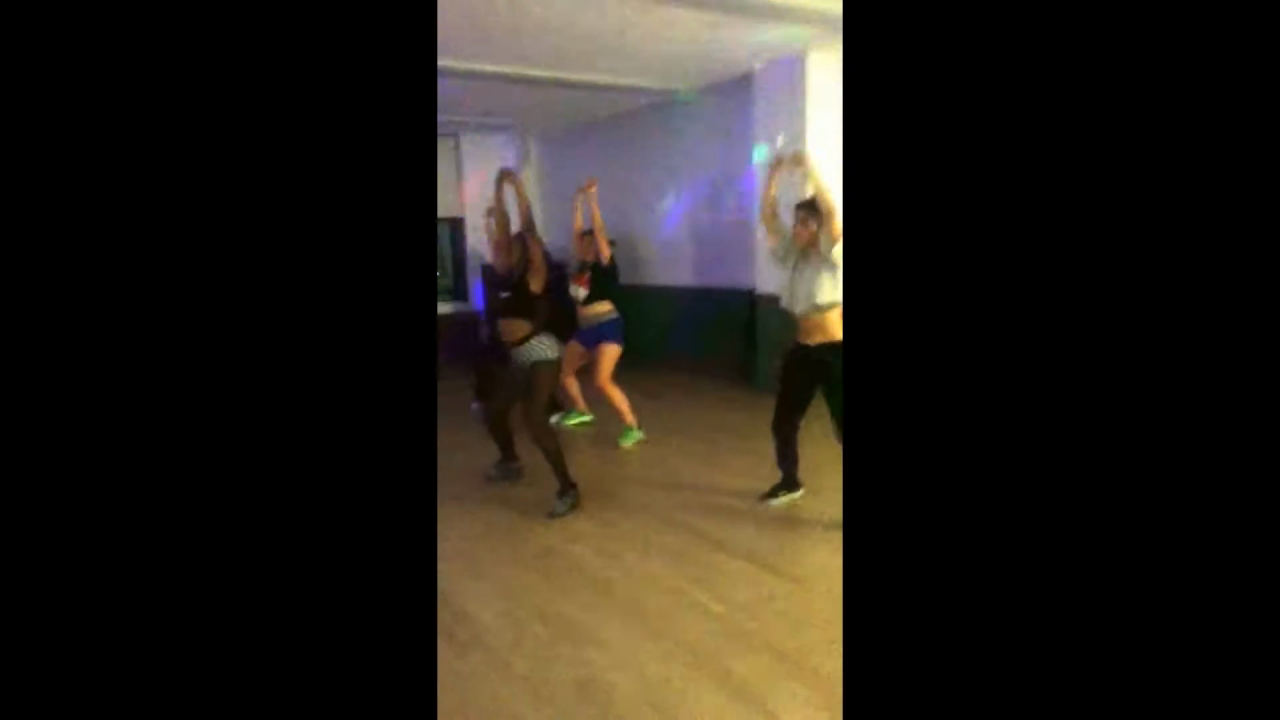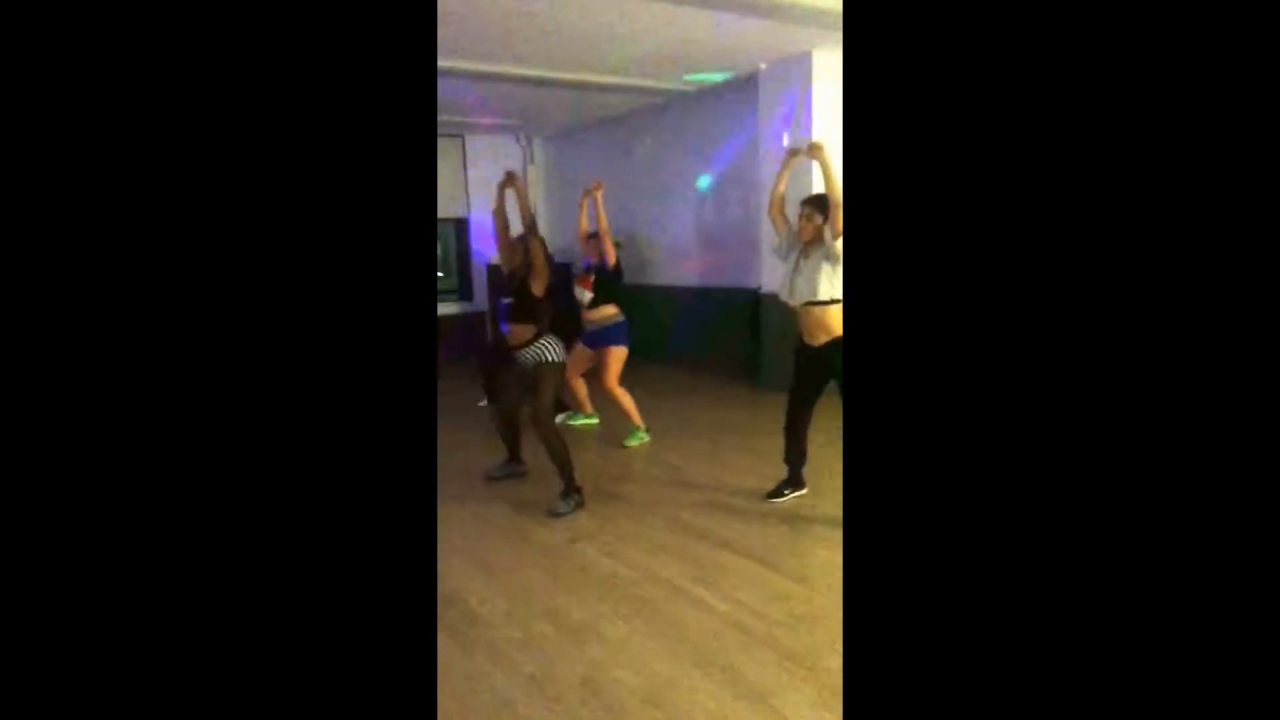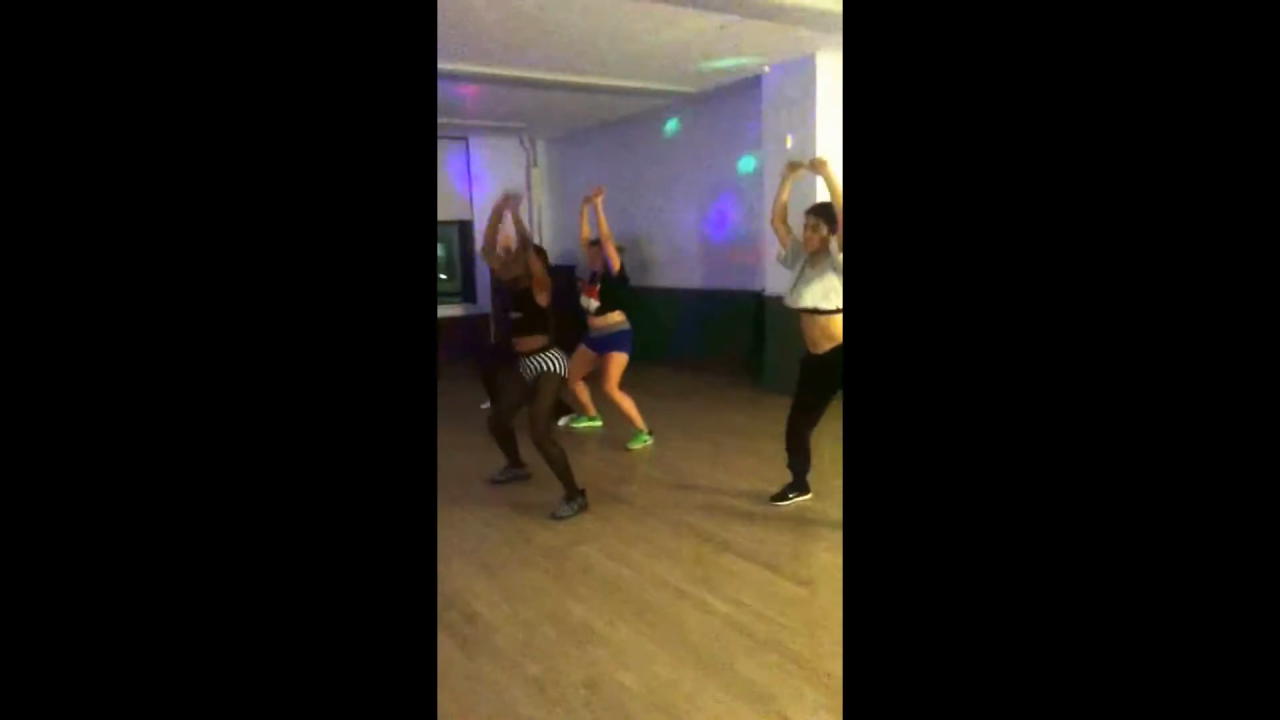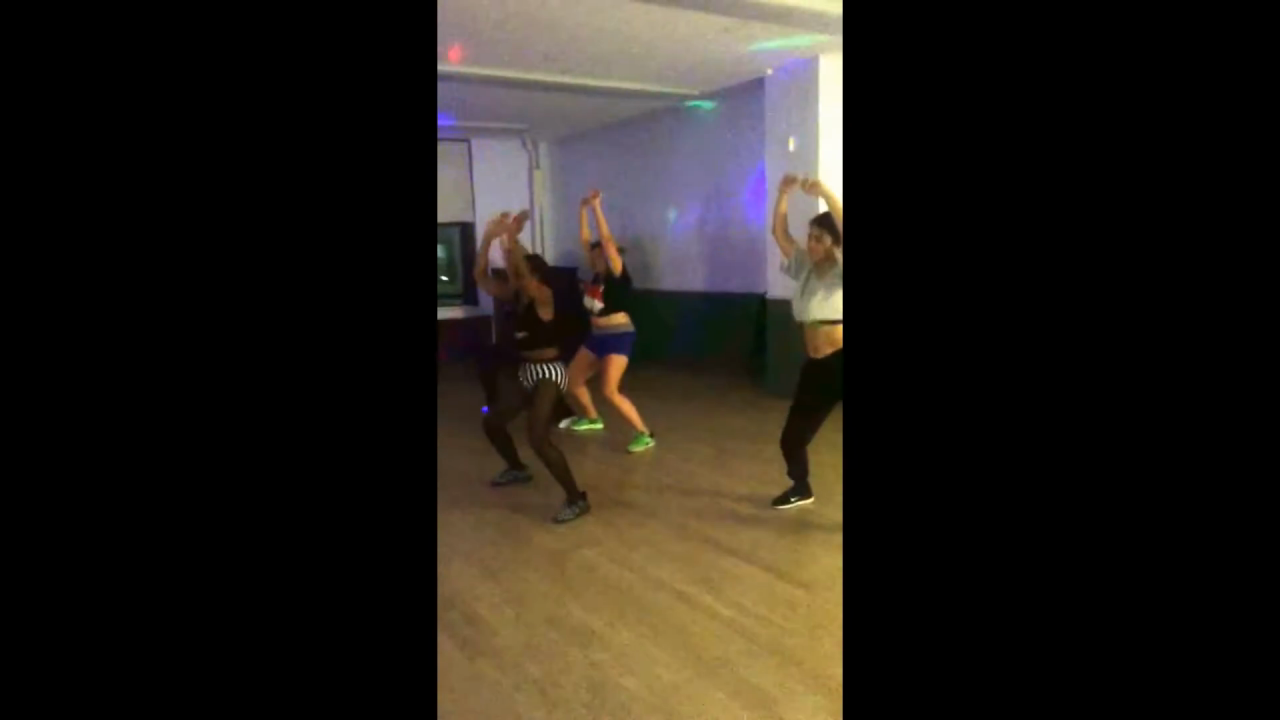
dt=0.1s
person 1, frame 1
left shoulder: (832, 254)
right shoulder: (792, 253)
left elbow: (830, 214)
right elbow: (768, 218)
left wrist: (808, 171)
right wrist: (774, 176)
left hip: (833, 352)
right hip: (801, 352)
left knee: (842, 427)
right knee: (784, 421)
right ankle: (790, 481)
person 1, frame 2
left shoulder: (834, 248)
right shoulder: (795, 249)
left elbow: (838, 206)
right elbow: (775, 210)
left wrist: (823, 161)
right wrist: (787, 167)
left hip: (837, 348)
right hip: (809, 349)
right knee: (795, 418)
right ankle: (795, 479)
person 1, frame 3
left shoulder: (839, 258)
right shoulder: (801, 257)
left elbow: (843, 216)
right elbow: (777, 221)
left wrist: (828, 174)
right wrist: (788, 179)
left hip: (839, 357)
right hip: (815, 360)
right knee: (796, 428)
right ankle: (799, 483)
person 1, frame 4
left shoulder: (842, 271)
right shoulder: (805, 267)
left elbow: (845, 230)
right elbow: (779, 232)
left wrist: (825, 194)
right wrist: (784, 193)
left hip: (839, 364)
right hip: (815, 367)
right knee: (792, 437)
right ankle: (801, 488)
person 2, frame 1
left shoulder: (535, 273)
right shoulder: (507, 272)
left elbow: (529, 231)
right elbow: (500, 231)
left wrist: (517, 187)
right wrist: (499, 189)
left hip: (540, 353)
right hip: (517, 356)
left knee: (534, 420)
right knee: (494, 412)
left ankle: (568, 490)
right ankle: (509, 462)
person 2, frame 2
left shoulder: (537, 276)
right shoulder: (512, 274)
left elbow: (532, 234)
right elbow: (502, 233)
left wrist: (520, 190)
right wrist: (501, 193)
left hip: (545, 353)
right hip: (522, 357)
left knee: (542, 421)
right knee: (504, 410)
left ankle: (572, 491)
right ankle: (514, 463)
person 2, frame 3
left shoulder: (540, 284)
right shoulder: (514, 282)
left elbow: (526, 250)
right elbow: (490, 254)
left wrist: (514, 211)
right wrist: (496, 215)
left hip: (549, 363)
right hip: (525, 365)
left knee: (539, 431)
right knee: (497, 417)
left ankle: (575, 495)
right ankle: (516, 466)
person 2, frame 4
left shoulder: (543, 299)
right shoulder: (516, 298)
left elbow: (524, 268)
right elbow: (481, 279)
left wrist: (510, 236)
right wrist: (488, 238)
left hip: (548, 373)
right hip: (526, 374)
left knee: (537, 436)
right knee: (492, 421)
left ankle: (576, 499)
right ankle: (517, 469)
person 3, frame 1
left shoulder: (605, 266)
right shoulder: (584, 264)
left elbow: (599, 230)
right elbow: (578, 230)
left wrist: (592, 196)
right wrist: (578, 199)
left hip: (607, 326)
right hip: (585, 328)
left knee: (602, 381)
right knee: (563, 371)
left ankle: (634, 428)
right ankle: (581, 411)
person 3, frame 2
left shoulder: (610, 269)
right shoulder: (589, 267)
left elbow: (604, 233)
right elbow: (584, 232)
left wrist: (598, 199)
right wrist: (585, 202)
left hip: (612, 329)
right hip: (591, 331)
left knee: (610, 383)
right knee: (569, 372)
left ankle: (641, 429)
right ankle: (588, 413)
person 3, frame 3
left shoulder: (616, 274)
right shoulder: (595, 274)
left elbow: (606, 240)
right elbow: (586, 239)
left wrist: (598, 206)
right wrist: (585, 208)
left hip: (617, 335)
right hip: (595, 336)
left knee: (610, 387)
right knee: (571, 375)
left ankle: (644, 432)
right ankle: (591, 416)
person 3, frame 4
left shoulder: (618, 276)
right shoulder: (598, 275)
left elbow: (607, 241)
right elbow: (586, 241)
left wrist: (597, 208)
right wrist: (583, 210)
left hip: (619, 337)
right hip: (597, 338)
left knee: (609, 390)
right knee: (572, 379)
left ankle: (645, 434)
right ankle: (592, 418)
